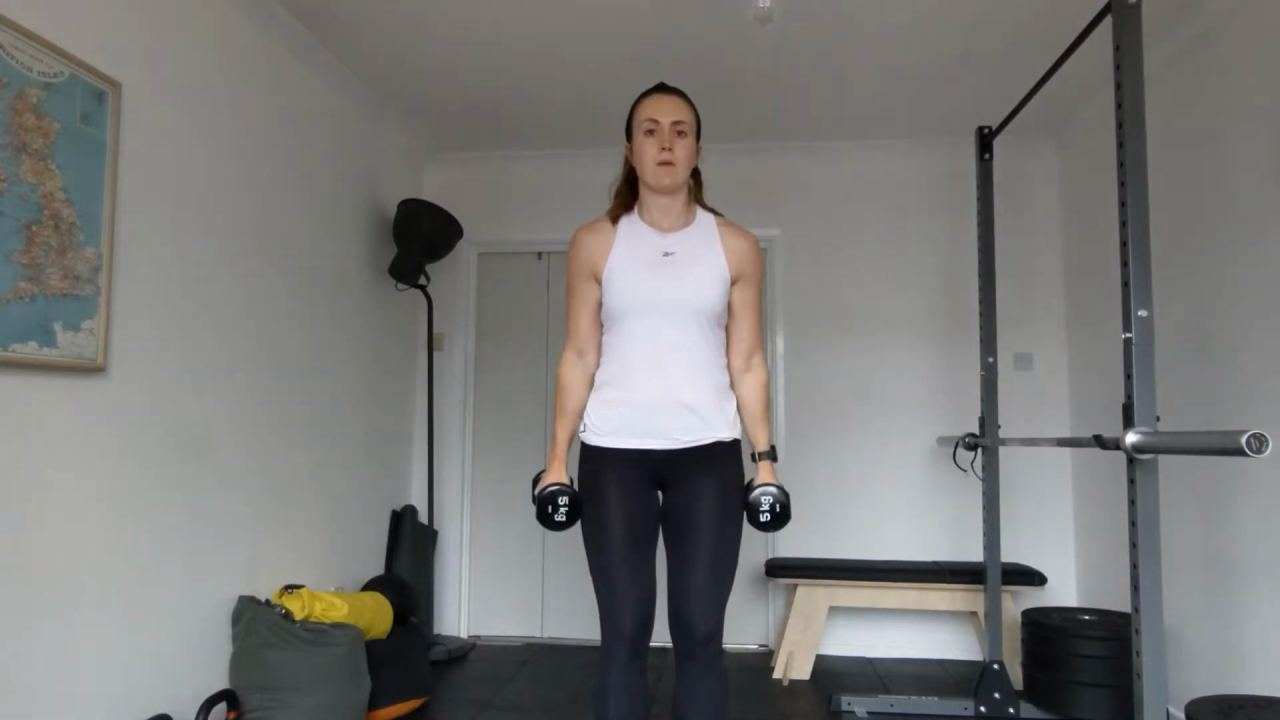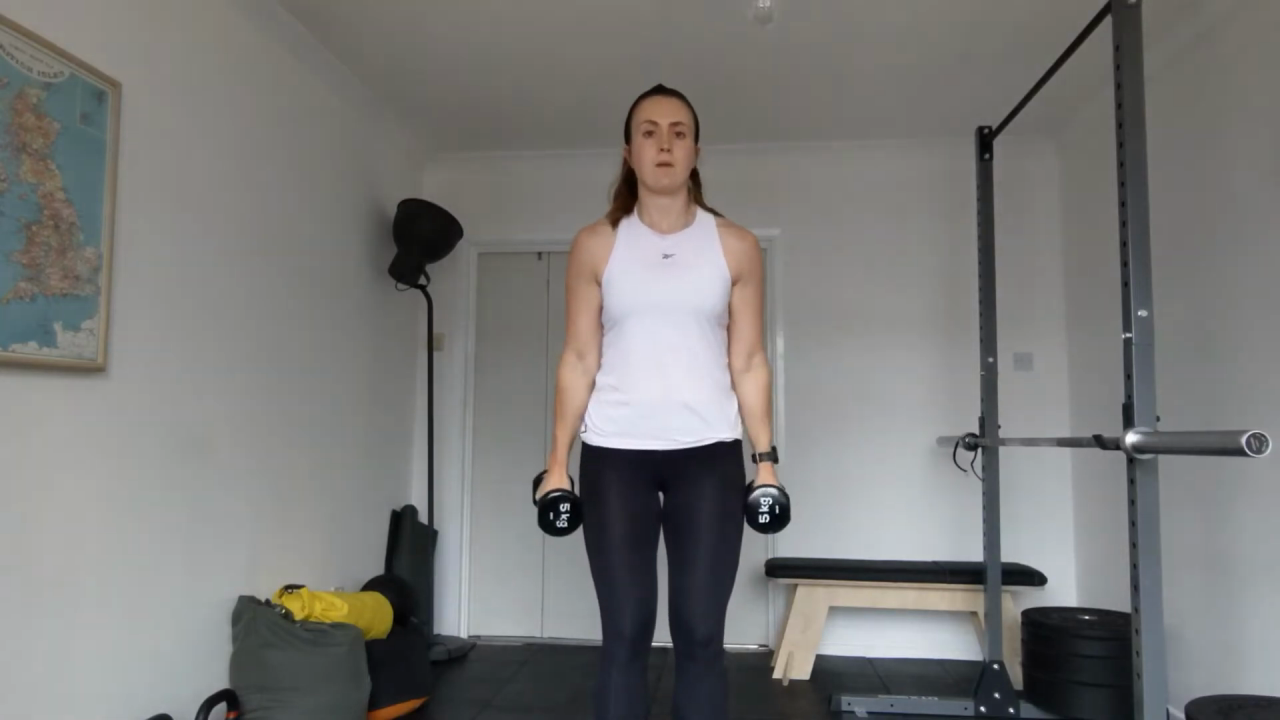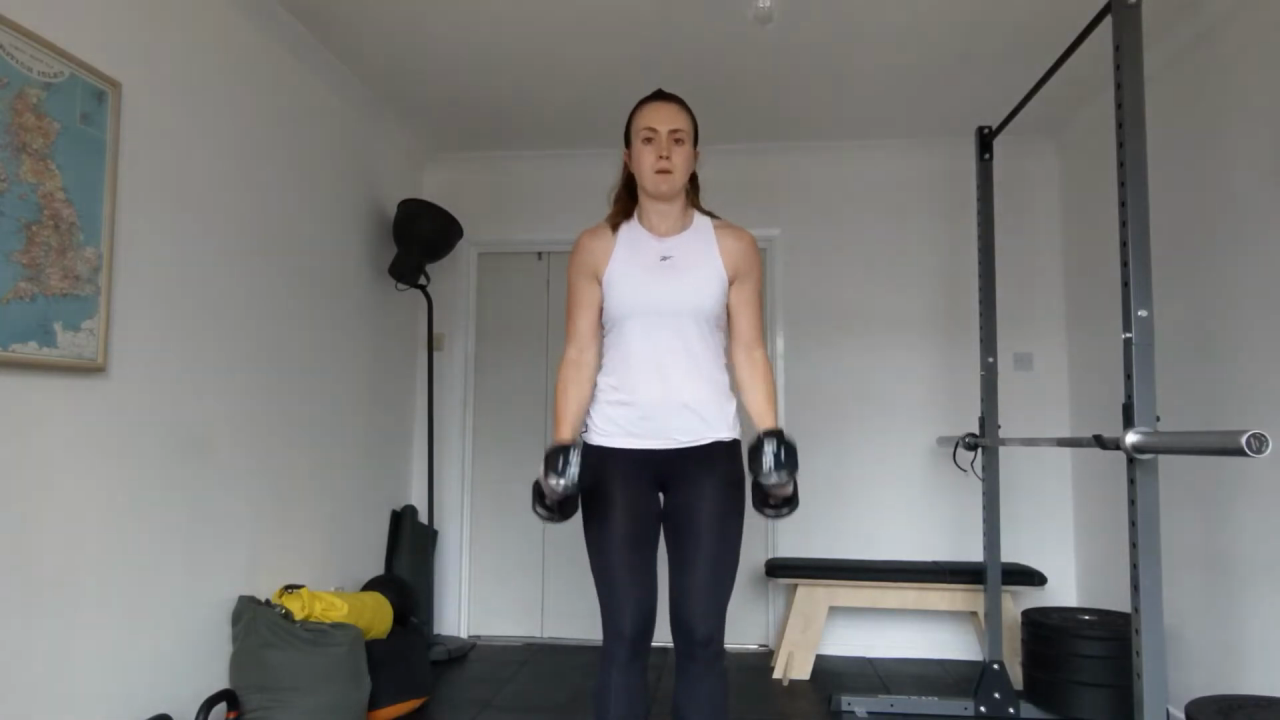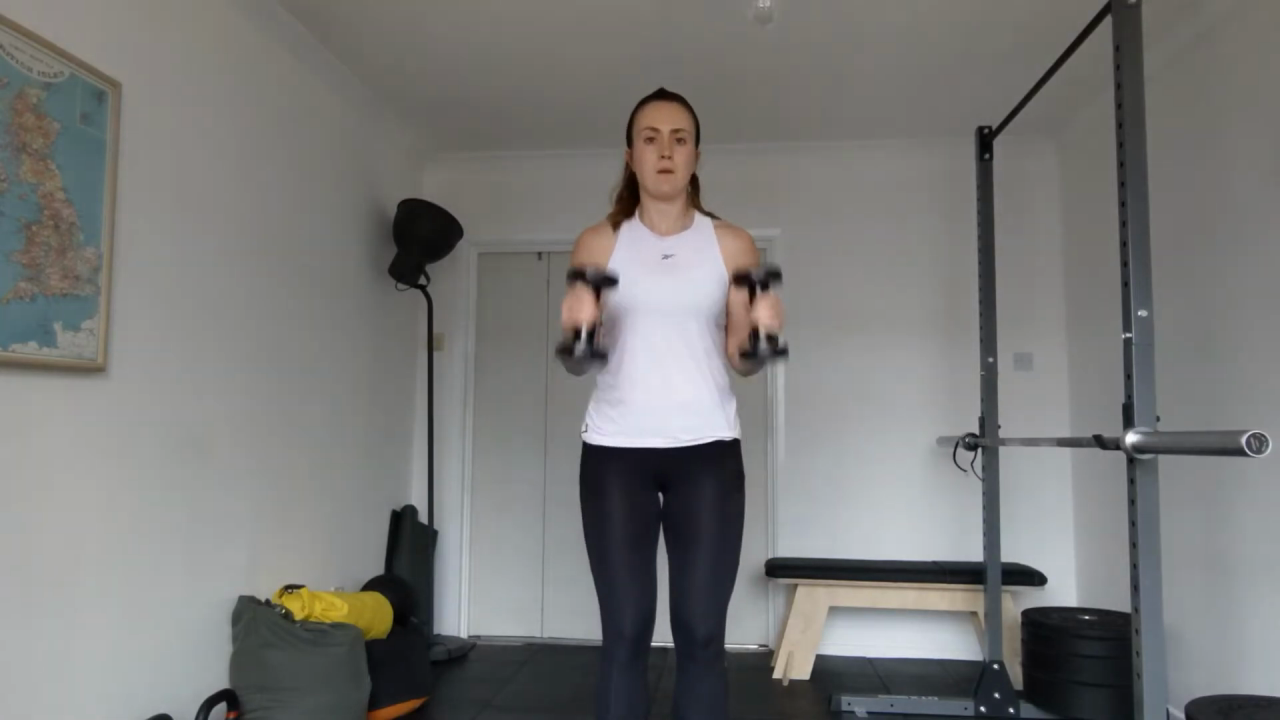
dt=0.2s
person 1, frame 1
left shoulder: (735, 246)
right shoulder: (595, 243)
left elbow: (747, 361)
right elbow: (579, 357)
left wrist: (765, 457)
right wrist: (556, 456)
left hip: (707, 455)
right hip: (615, 454)
left knee: (699, 634)
right knee: (624, 634)
person 1, frame 2
left shoulder: (735, 246)
right shoulder: (596, 245)
left elbow: (748, 360)
right elbow: (579, 358)
left wrist: (766, 457)
right wrist: (557, 458)
left hip: (708, 456)
right hip: (616, 456)
left knee: (700, 634)
right knee: (625, 634)
person 1, frame 3
left shoulder: (733, 247)
right shoulder: (596, 247)
left elbow: (749, 353)
right elbow: (578, 355)
left wrist: (769, 439)
right wrist: (564, 444)
left hip: (708, 453)
right hip: (618, 452)
left knee: (701, 633)
right knee: (626, 633)
person 1, frame 4
left shoulder: (732, 243)
right shoulder: (599, 243)
left elbow: (740, 358)
left wrist: (760, 328)
right wrist: (575, 327)
left hip: (706, 452)
right hip: (616, 451)
left knee: (701, 634)
right knee: (625, 633)
